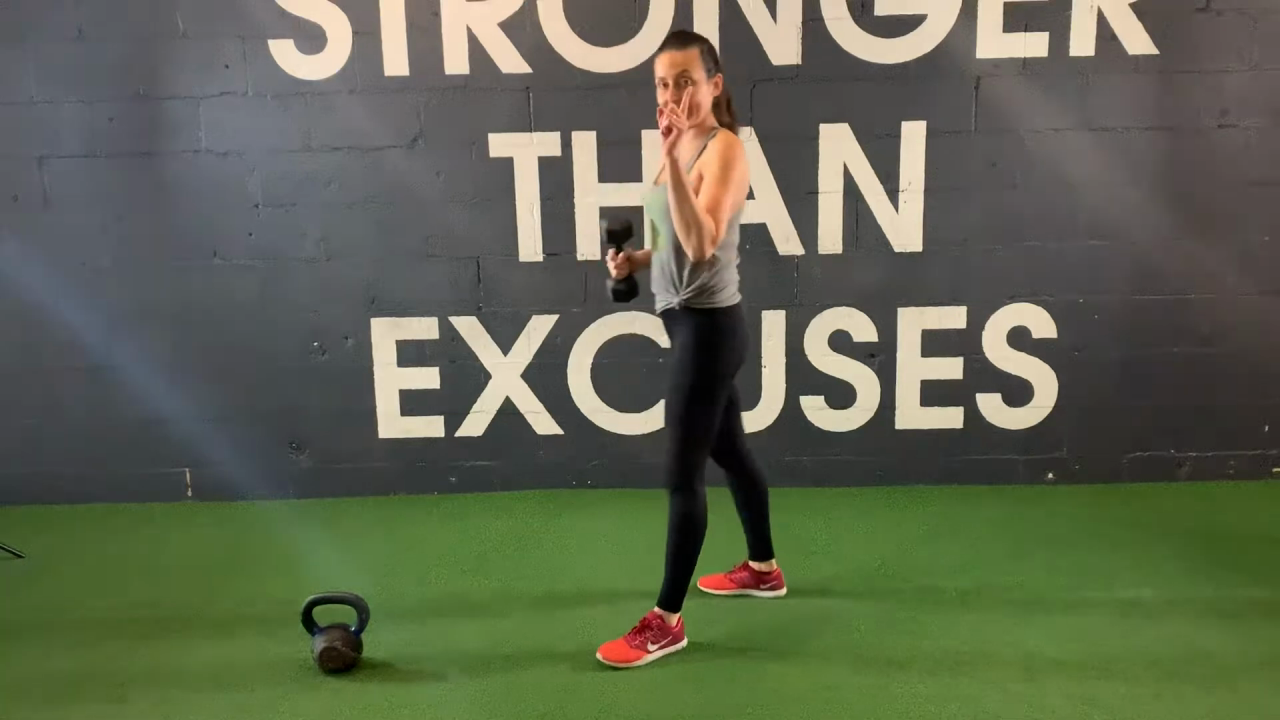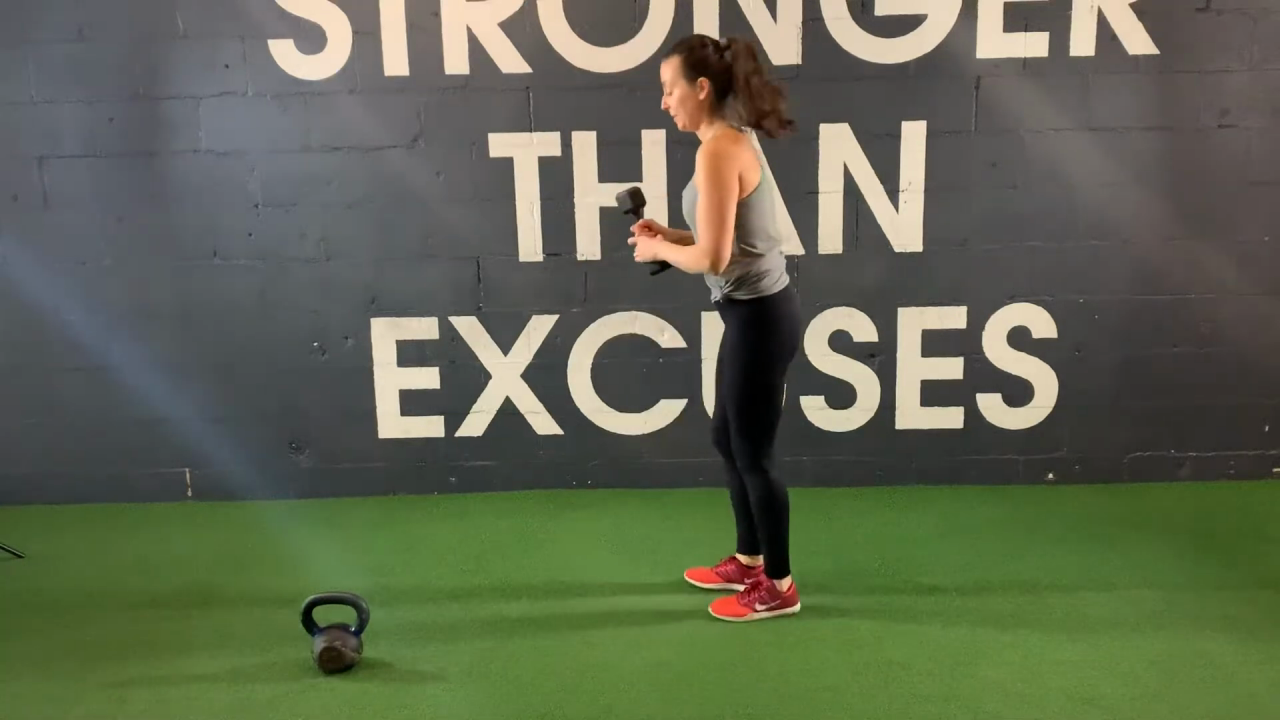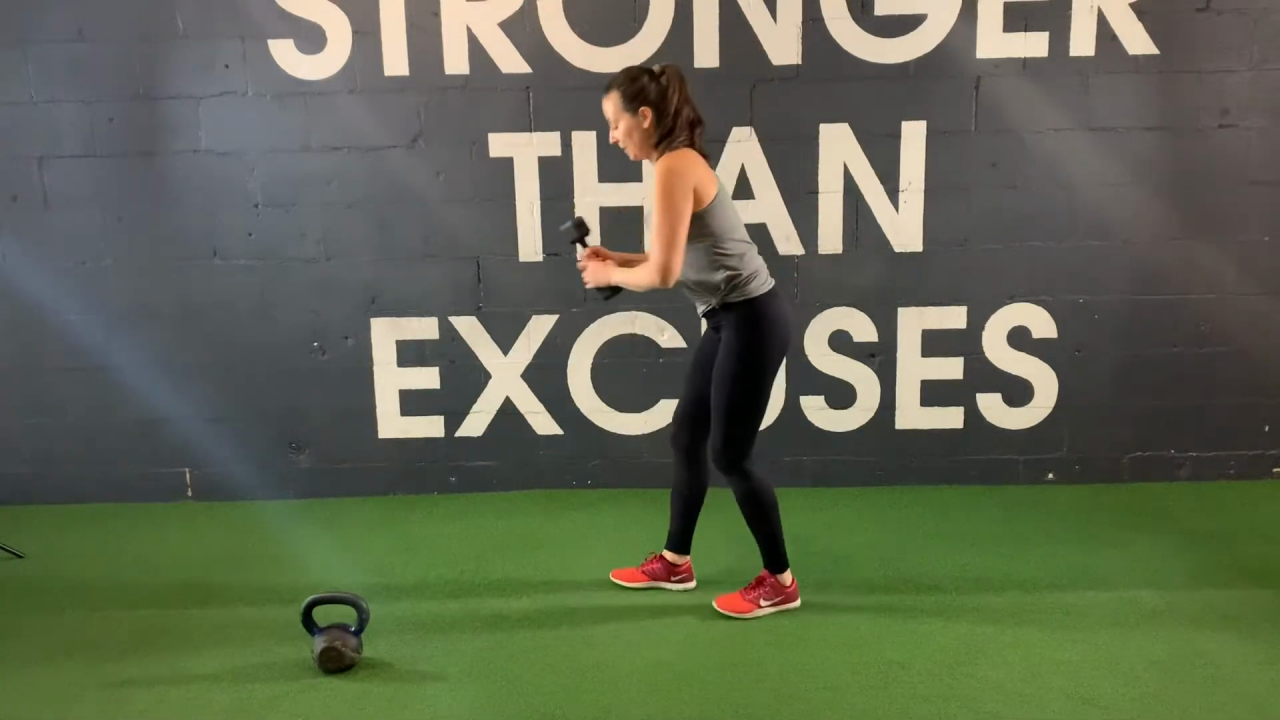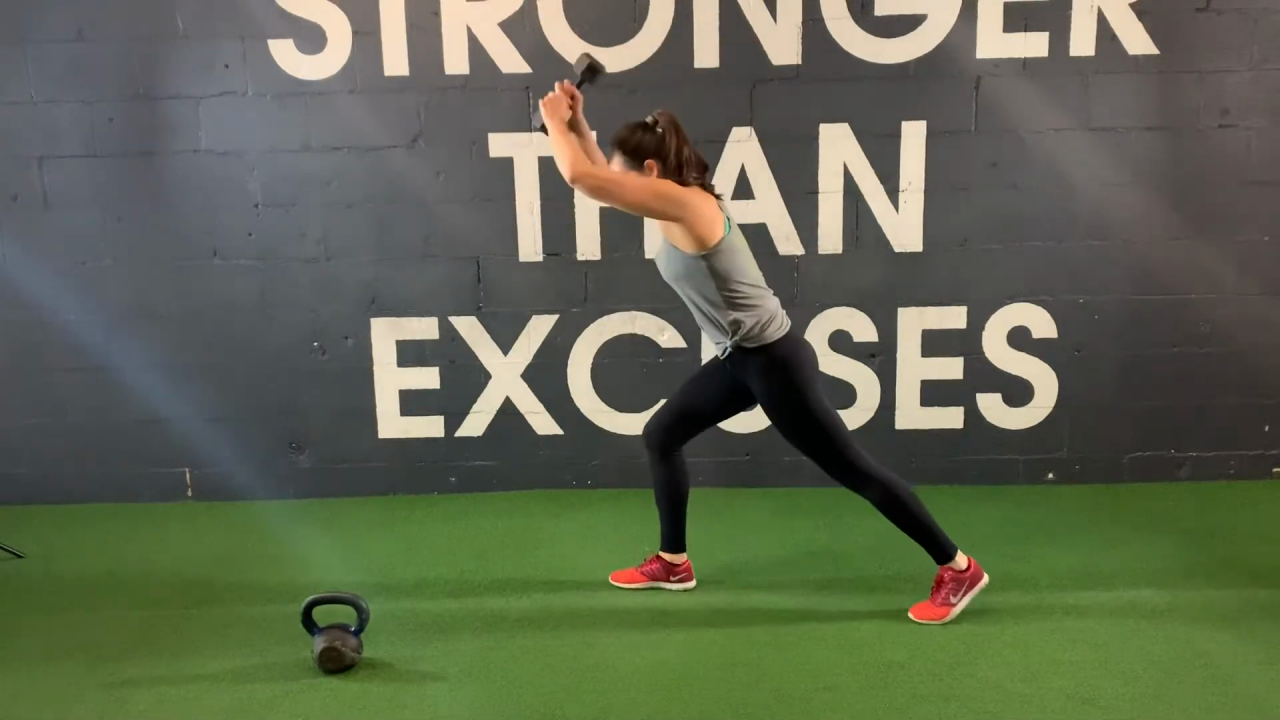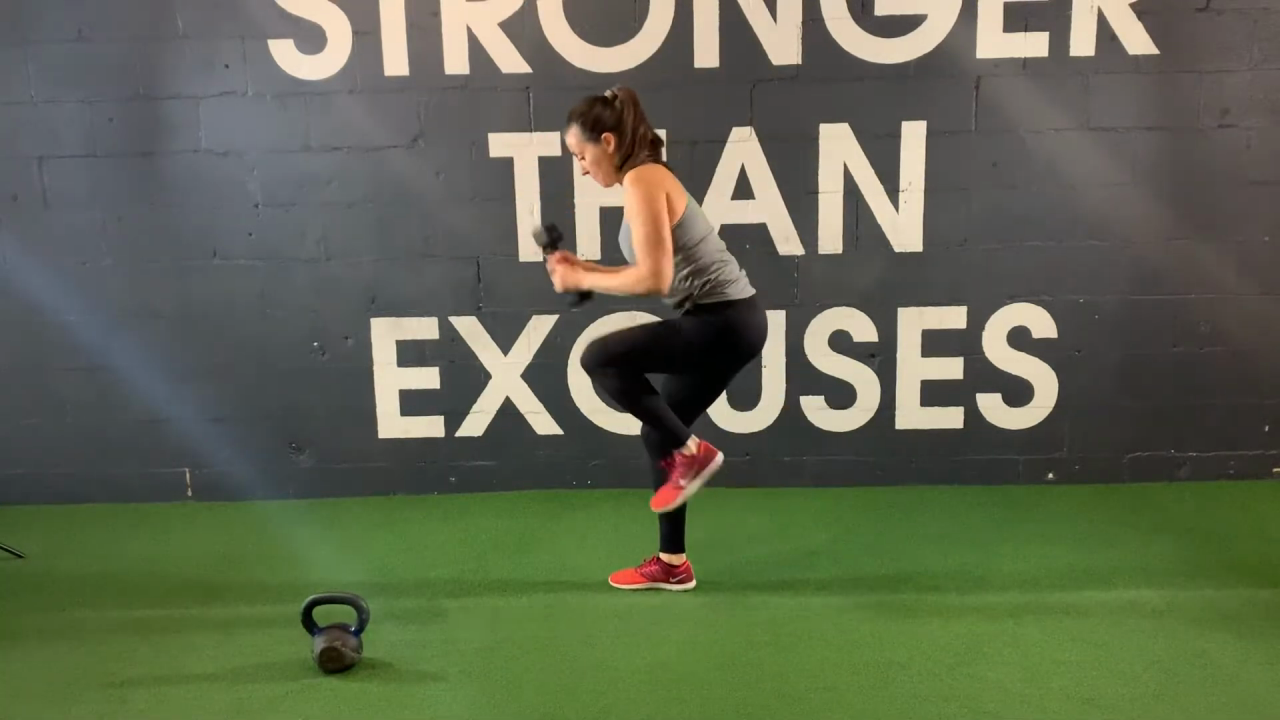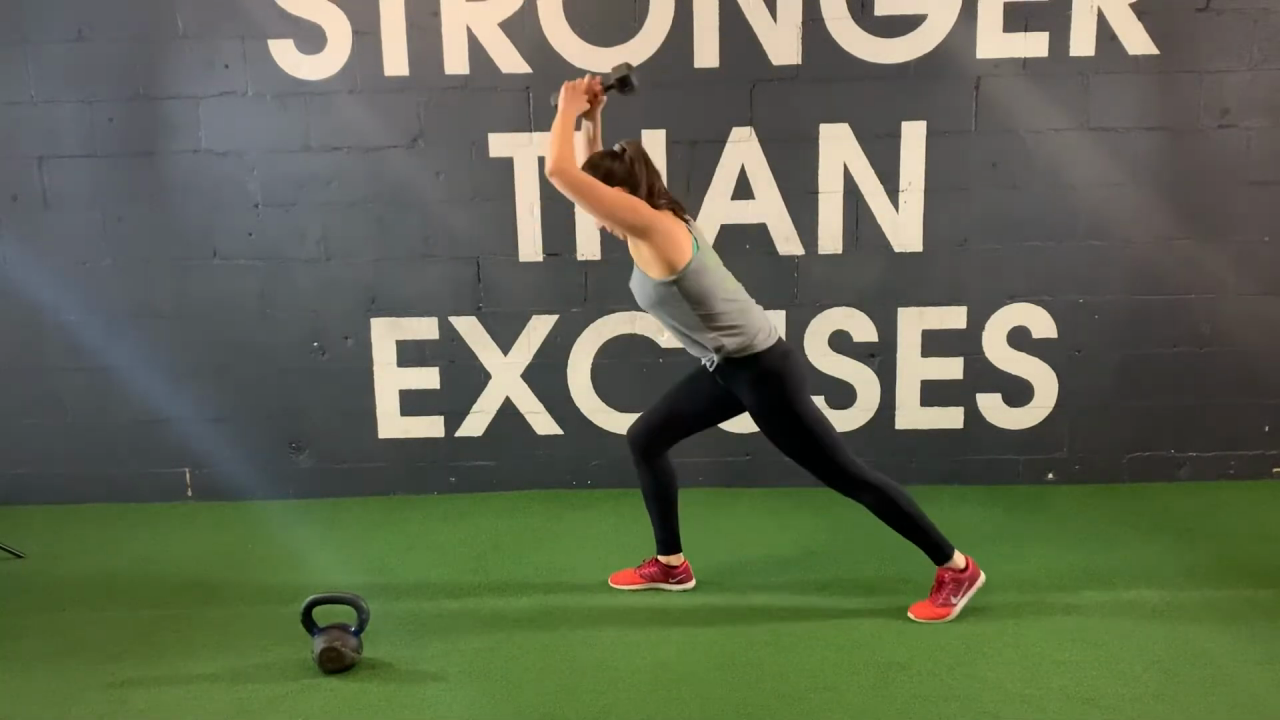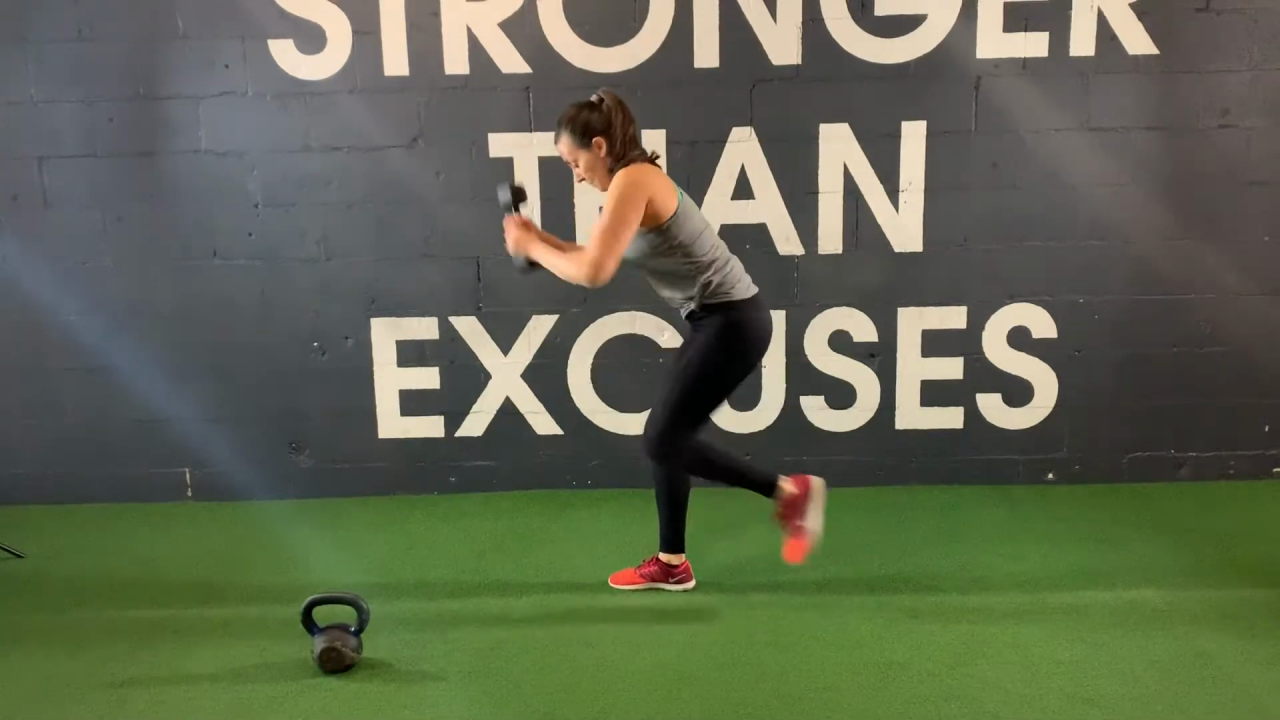
dt=0.7s
person 1, frame 1
left shoulder: (725, 148)
right shoulder: (680, 149)
left elbow: (703, 246)
left wrist: (671, 161)
right wrist: (639, 258)
left hip: (709, 327)
right hip: (689, 322)
left knee: (682, 474)
right knee: (728, 450)
left ankle: (666, 619)
right ankle: (763, 567)
person 1, frame 2
left shoulder: (717, 152)
right shoulder: (728, 143)
left elbow: (714, 258)
left wrist: (659, 250)
right wrist: (667, 235)
left hip: (759, 317)
right hip: (755, 312)
left knee: (753, 454)
right knee: (730, 443)
left ankle: (778, 586)
right ankle: (747, 561)
person 1, frame 3
left shoulder: (673, 170)
right shoulder: (680, 163)
left elbow: (664, 275)
right elbow: (682, 258)
left wrist: (612, 276)
right wrist: (618, 260)
left hip: (751, 319)
right hip: (730, 320)
left knee: (729, 455)
right knee: (687, 437)
left ankle: (779, 581)
right ankle: (674, 562)
person 1, frame 4
left shoulder: (681, 202)
right shoulder: (684, 200)
left elbow: (580, 177)
right elbow: (600, 177)
left wrist: (555, 122)
right wrist: (576, 124)
left hip: (773, 360)
right hip: (741, 358)
left knee: (851, 469)
right knee: (660, 437)
left ankle: (959, 569)
right ankle: (673, 563)
person 1, frame 5
left shoulder: (643, 182)
right shoulder: (644, 179)
left elbow: (654, 279)
right elbow: (647, 268)
left wrist: (585, 279)
right wrist: (581, 269)
left hip: (726, 320)
right hip: (718, 320)
left knee: (599, 357)
right knee: (662, 432)
left ankle: (692, 452)
right ankle: (673, 563)
person 1, frame 6
left shoulder: (653, 225)
right shoulder: (656, 222)
left elbow: (561, 174)
right elbow: (587, 178)
left wrist: (567, 116)
right wrist: (590, 121)
left hip: (760, 369)
right hip: (732, 366)
left knee: (841, 473)
right knee: (644, 440)
left ankle: (956, 571)
right ankle: (671, 564)
person 1, frame 7
left shoulder: (632, 181)
right shoulder: (634, 180)
left elbow: (592, 271)
right elbow: (607, 260)
left wrist: (536, 249)
right wrist: (544, 240)
left hip: (734, 321)
right hip: (715, 321)
left knee: (664, 443)
right knee: (668, 437)
left ankle: (789, 491)
right ankle: (671, 563)
